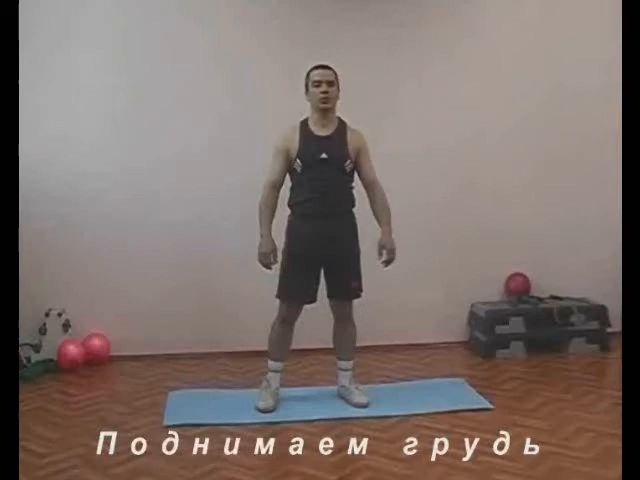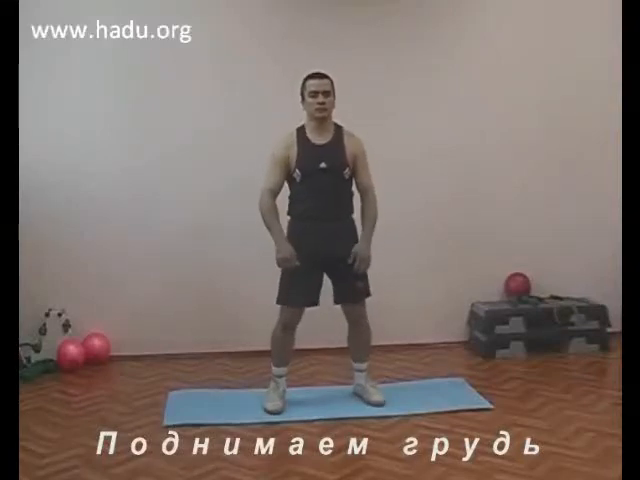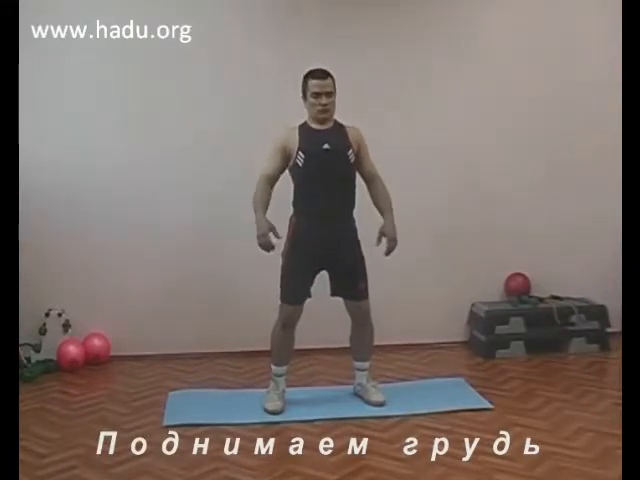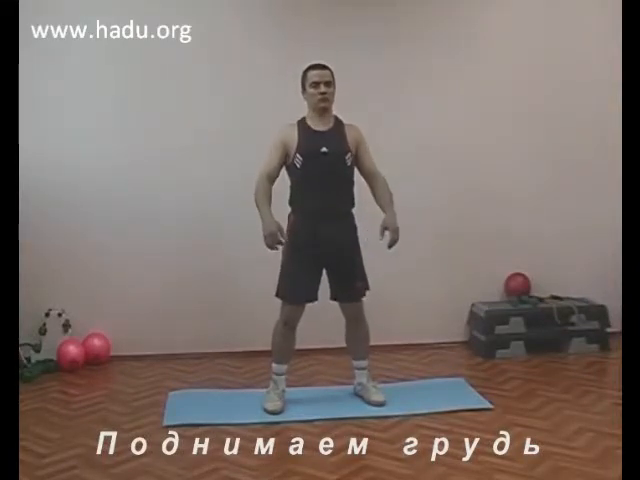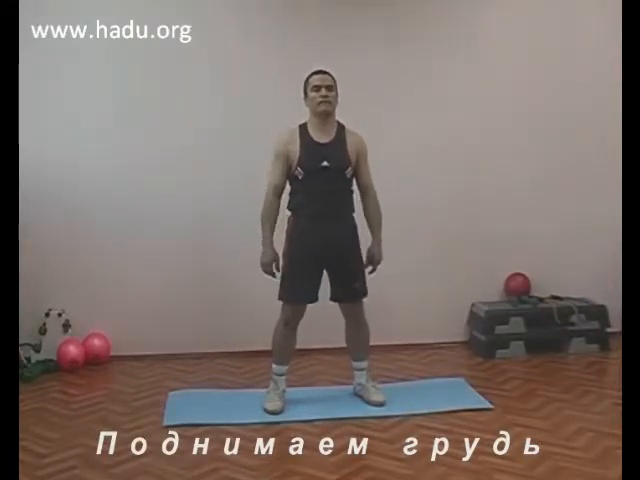
dt=1s
person 1, frame 1
left shoulder: (353, 138)
right shoulder: (290, 137)
left elbow: (373, 186)
right elbow: (271, 188)
left wrist: (386, 231)
right wrist: (265, 235)
left hip: (342, 233)
right hip: (302, 232)
left knee: (344, 312)
right knee: (287, 313)
left ankle: (346, 381)
right ankle: (271, 383)
person 1, frame 2
left shoulder: (352, 143)
right shoulder: (289, 145)
left elbow: (368, 194)
right elbow: (267, 197)
left wrist: (366, 241)
right wrist: (280, 242)
left hip: (343, 237)
right hip: (302, 238)
left knee: (357, 314)
right knee: (288, 317)
left ankle: (362, 380)
right ankle: (277, 385)
person 1, frame 3
left shoulder: (352, 135)
right shoulder: (291, 138)
left elbow: (373, 179)
right elbow: (266, 180)
left wrist: (388, 218)
right wrist: (260, 218)
left hip: (344, 234)
right hip: (304, 235)
left knee: (361, 311)
right knee: (288, 315)
left ankle: (363, 380)
right ankle: (277, 386)
person 1, frame 4
left shoulder: (351, 134)
right shoulder: (289, 135)
left elbow: (373, 176)
right elbow: (265, 179)
left wrist: (389, 213)
right wrist: (267, 217)
left hip: (343, 233)
right hip: (302, 234)
left knee: (354, 311)
right knee: (289, 313)
left ankle: (362, 380)
right ankle: (276, 386)
person 1, frame 5
left shoulder: (354, 142)
right shoulder: (289, 142)
left elbow: (368, 193)
right elbow: (273, 194)
left wrist: (376, 240)
right wrist: (267, 244)
left hip: (343, 234)
right hip: (303, 234)
left knee: (354, 312)
right knee: (290, 314)
left ankle: (362, 380)
right ankle: (277, 386)
